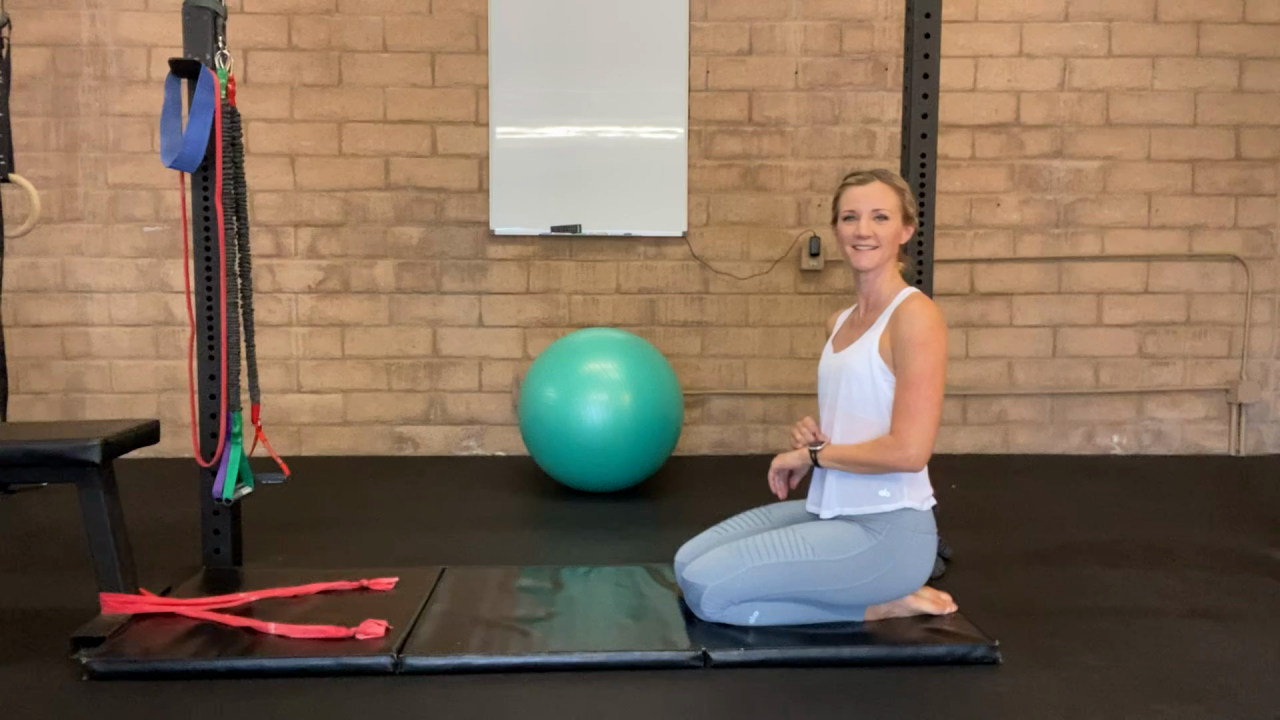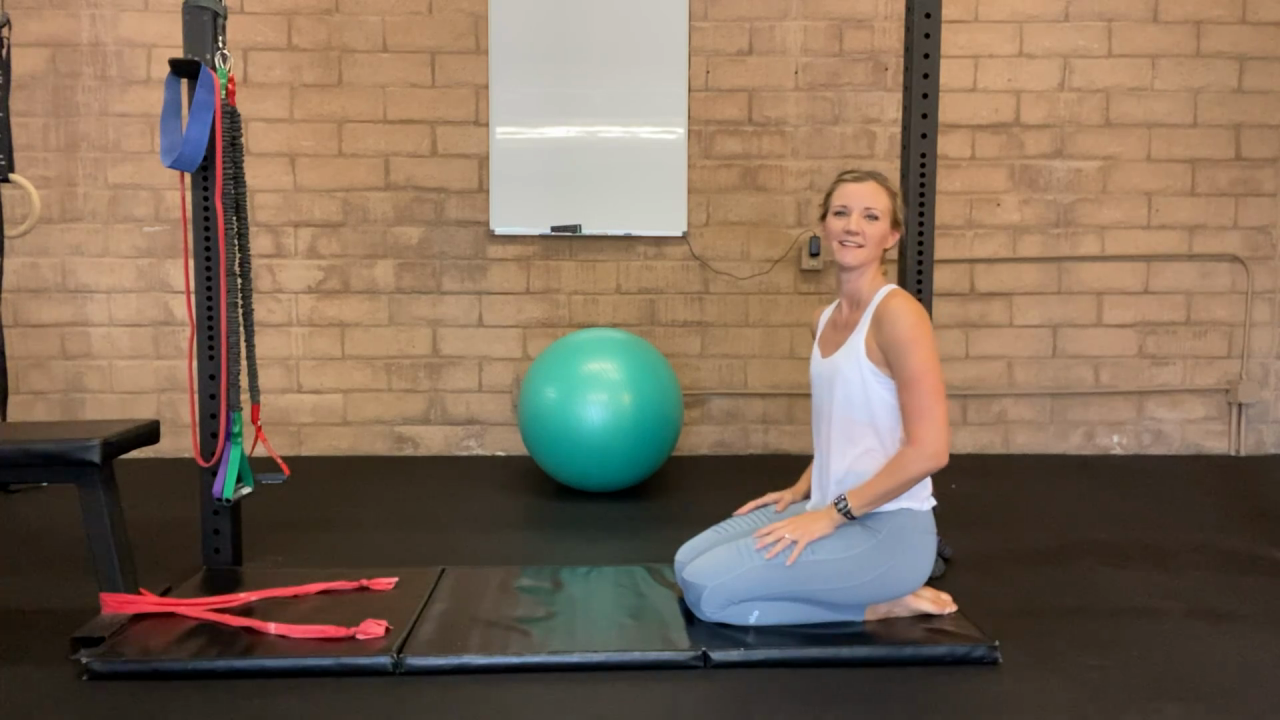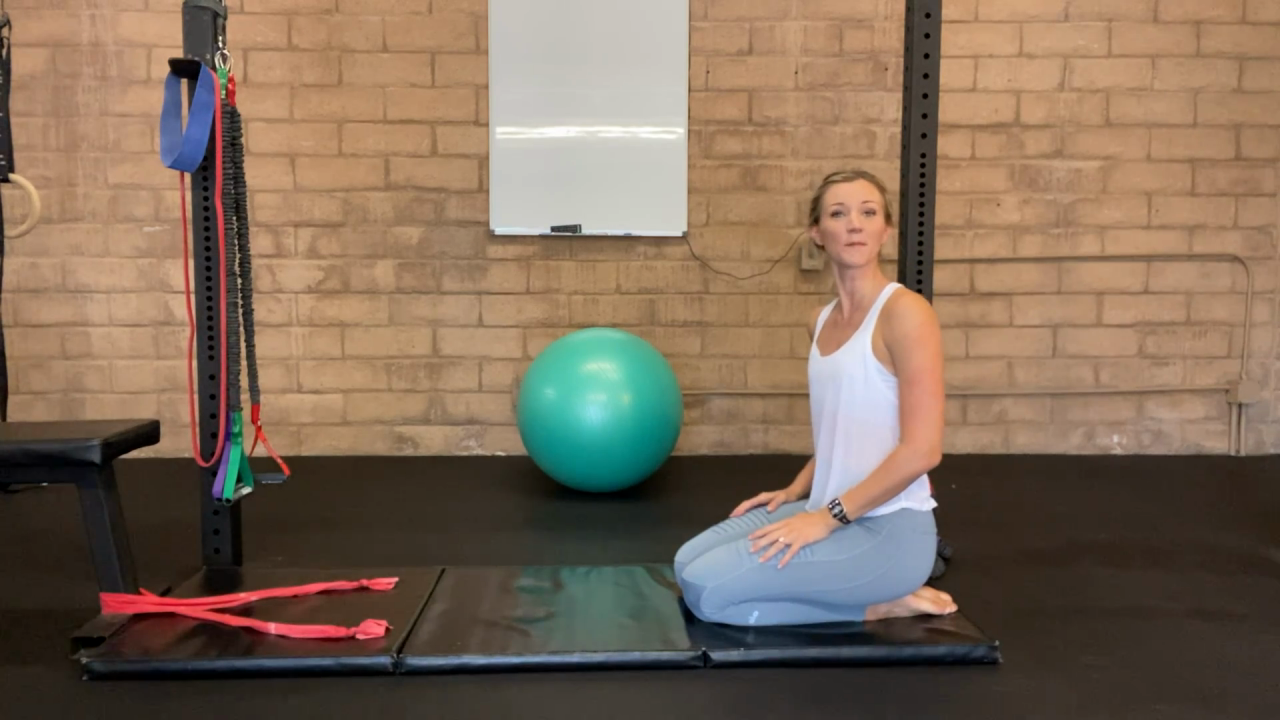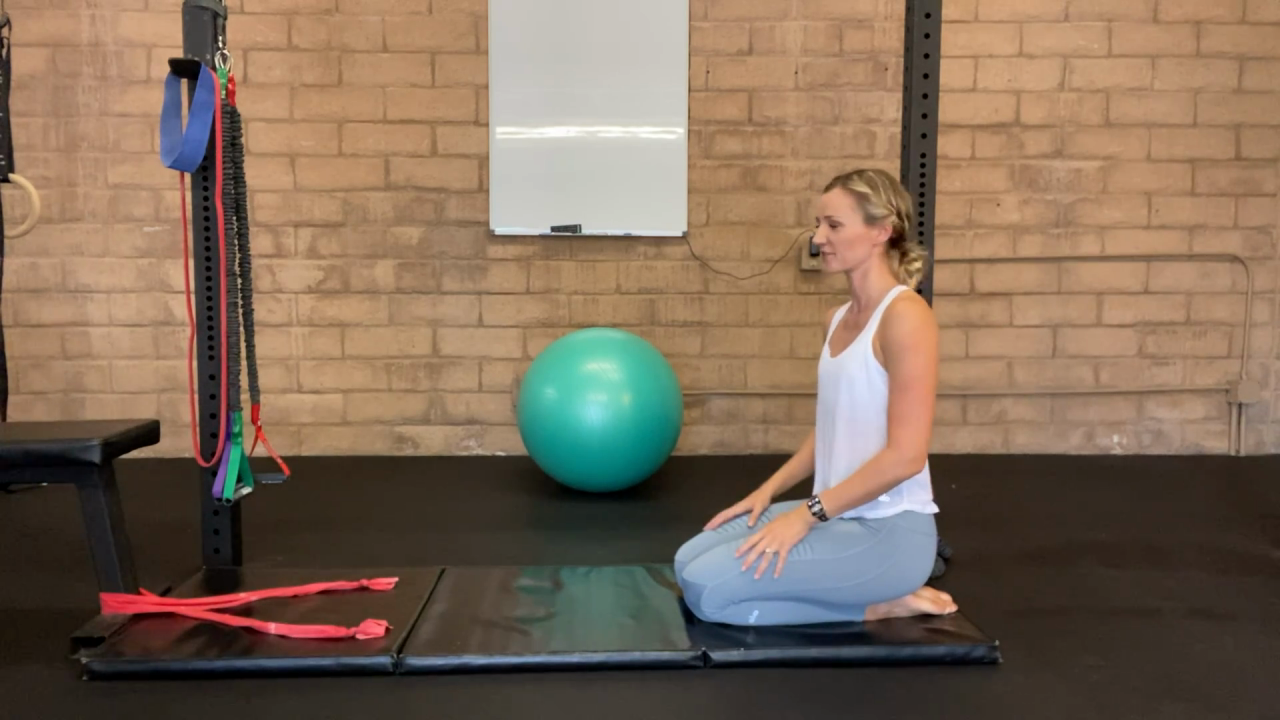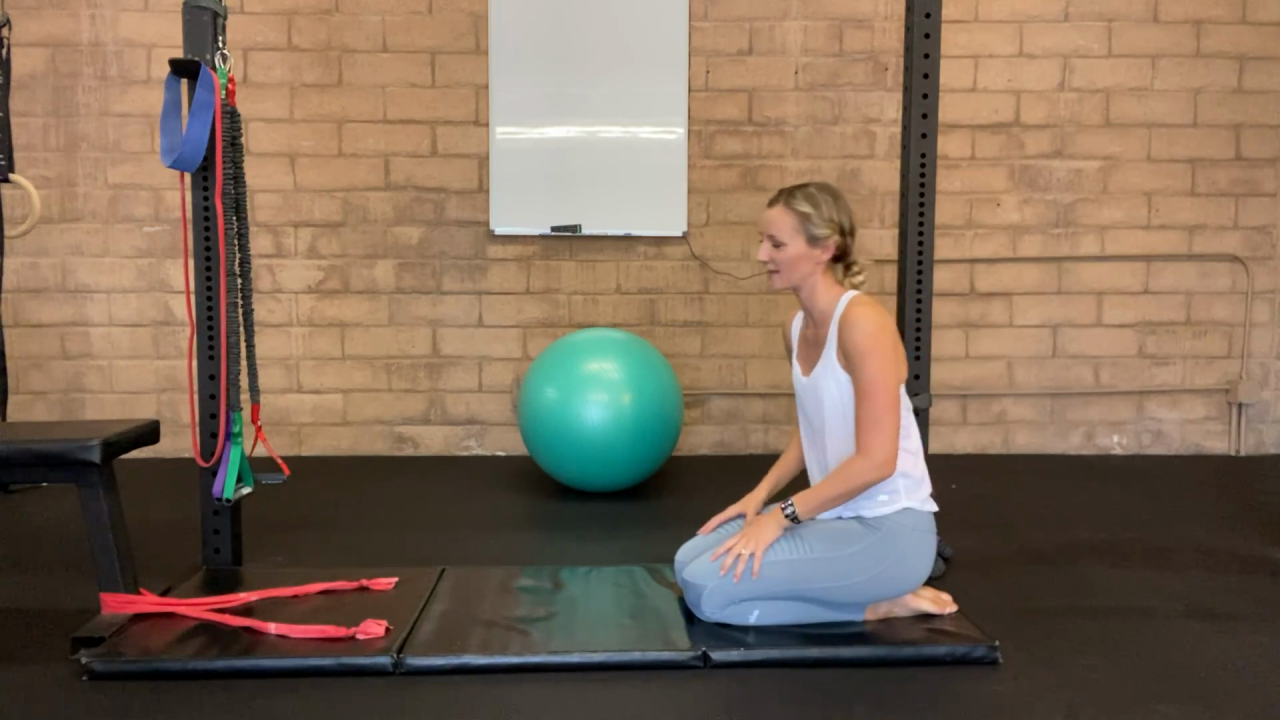
dt=1s
person 1, frame 1
left shoulder: (914, 315)
right shoulder: (840, 322)
left elbow: (909, 450)
left wrist: (811, 453)
right wrist: (809, 436)
left hip: (887, 531)
right hip: (830, 511)
left knee: (708, 588)
right knee: (690, 563)
left ankle: (880, 603)
right ankle: (868, 591)
person 1, frame 2
left shoulder: (897, 313)
right shoulder: (825, 319)
left elbow: (929, 449)
left wrist: (833, 514)
right wrist: (801, 489)
left hip: (886, 531)
right hip: (833, 512)
left knee: (707, 588)
right knee: (689, 564)
left ankle: (880, 602)
right ankle: (870, 592)
person 1, frame 3
left shoulder: (905, 312)
right shoulder: (822, 320)
left elbow: (922, 449)
left wrist: (829, 517)
right wrist: (795, 492)
left hip: (888, 532)
right hip: (836, 512)
left knee: (707, 590)
right knee: (689, 565)
left ankle: (879, 603)
right ankle: (871, 593)
person 1, frame 4
left shoulder: (905, 316)
right shoulder: (839, 318)
left elbow: (907, 455)
left wrist: (807, 514)
right wrist: (769, 489)
left hip: (888, 533)
right hip: (839, 515)
left knee: (708, 589)
right knee: (690, 564)
left ankle: (878, 603)
right ankle: (870, 592)
person 1, frame 5
left shoulder: (862, 322)
right shoulder: (798, 326)
left elbow: (876, 461)
left wrist: (781, 516)
right wrist: (760, 495)
left hip: (889, 531)
right hip: (838, 516)
left knee: (708, 589)
right knee: (690, 563)
left ankle: (879, 601)
right ankle: (868, 587)
